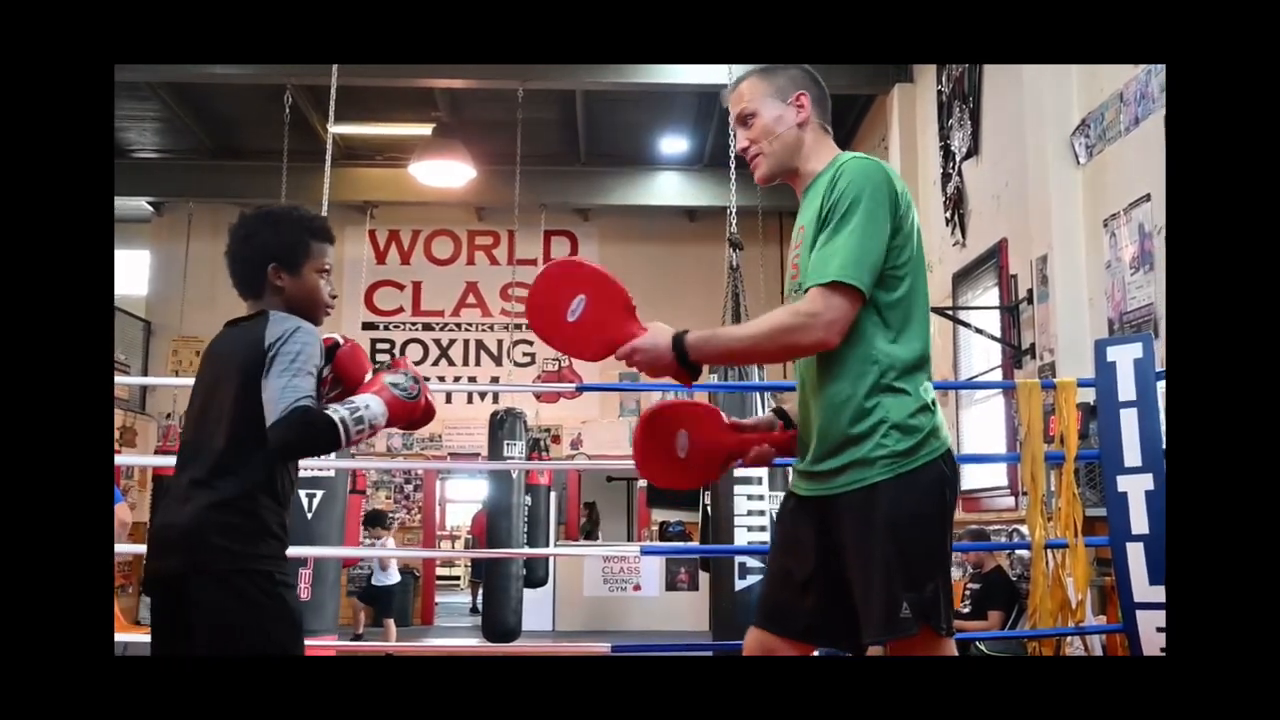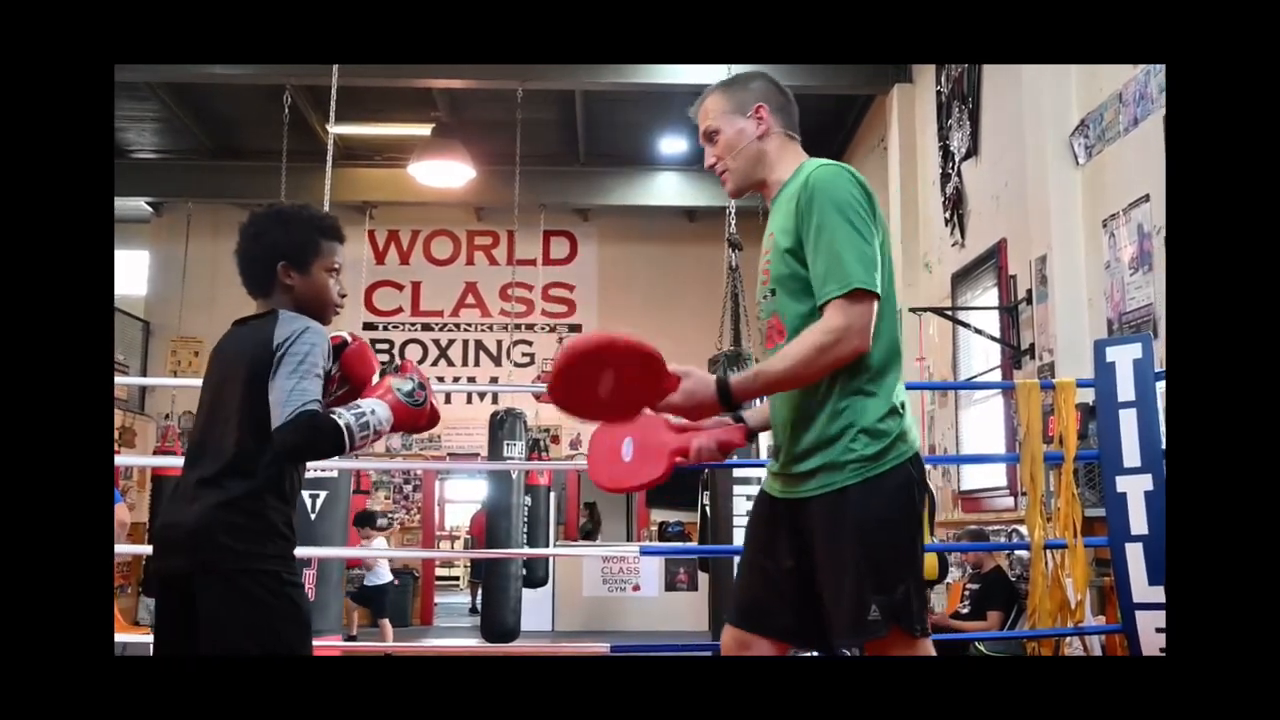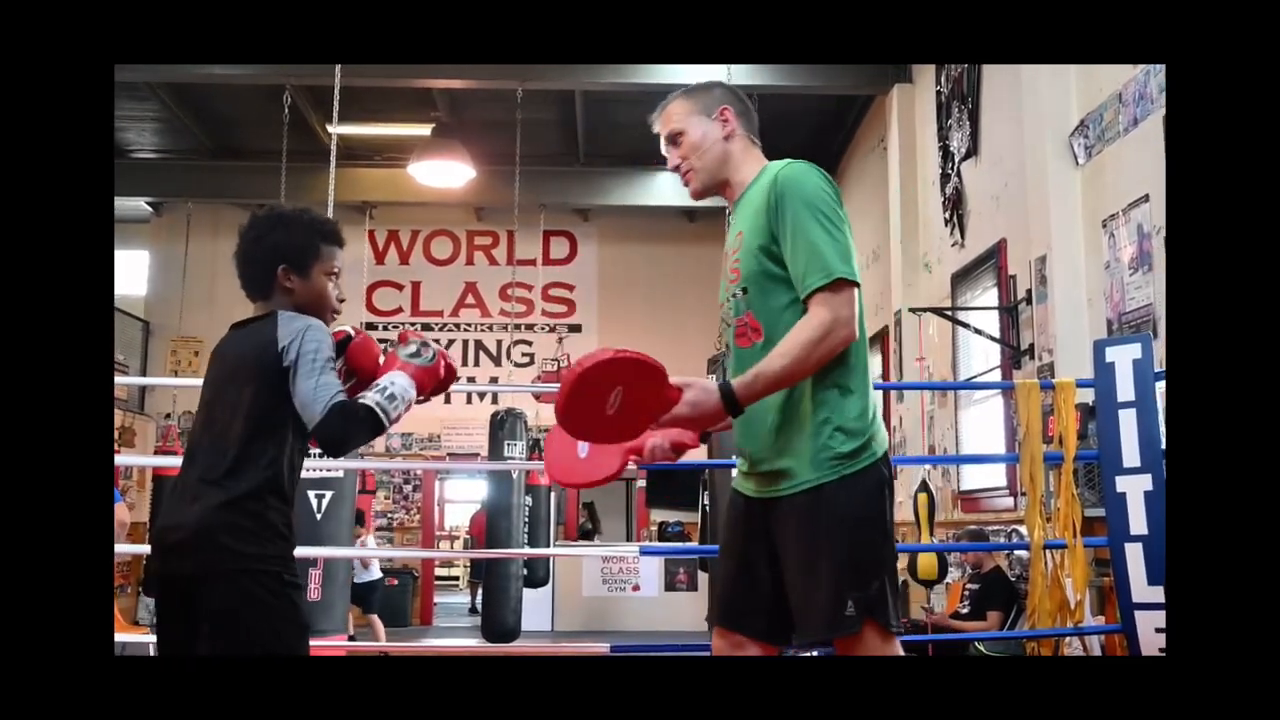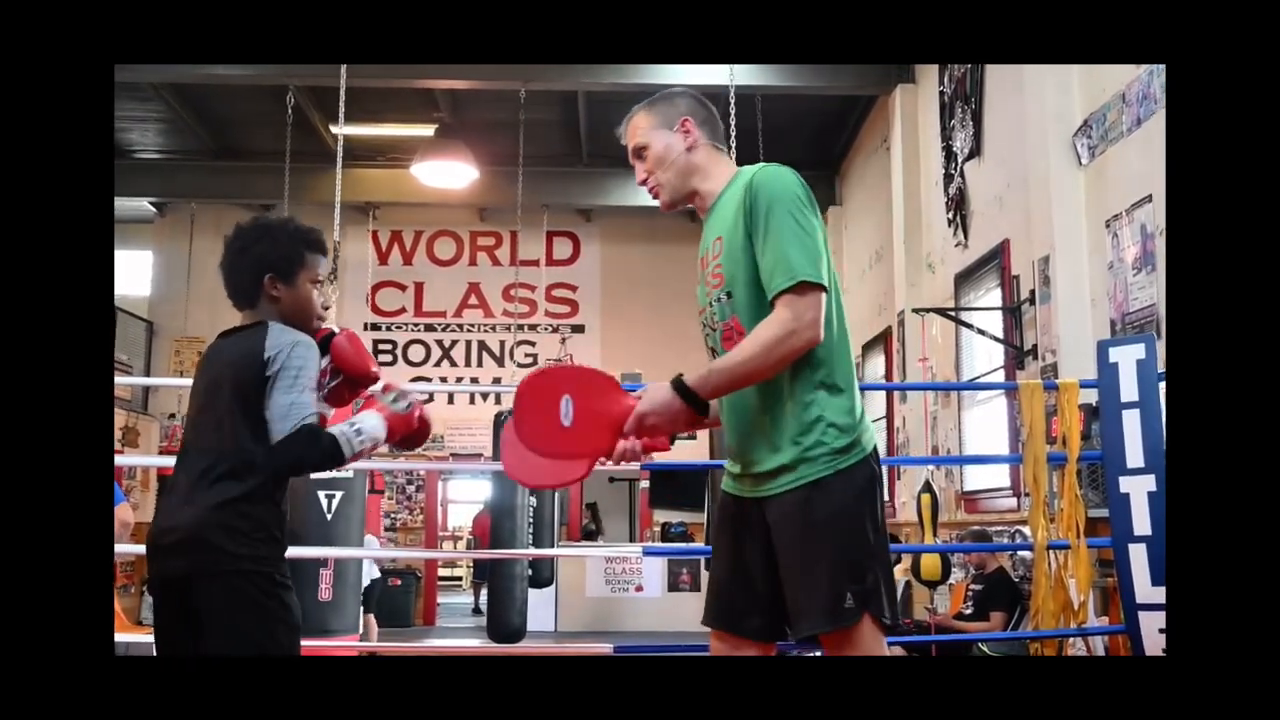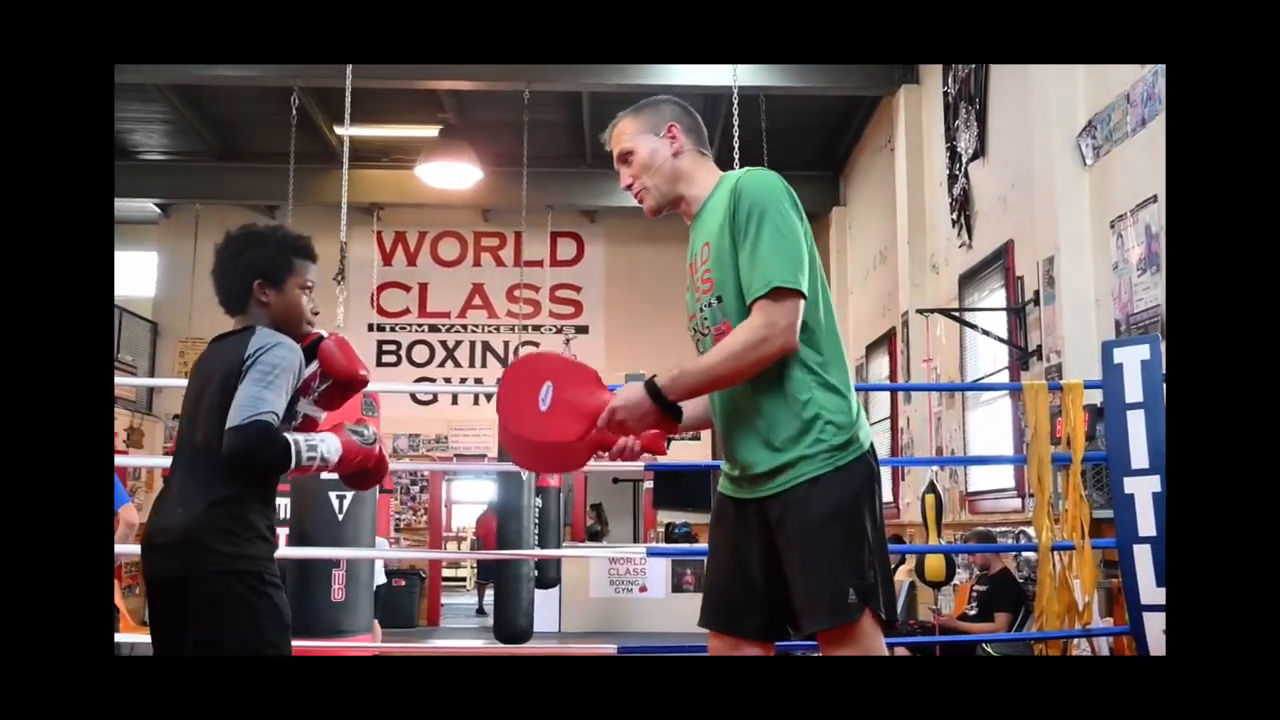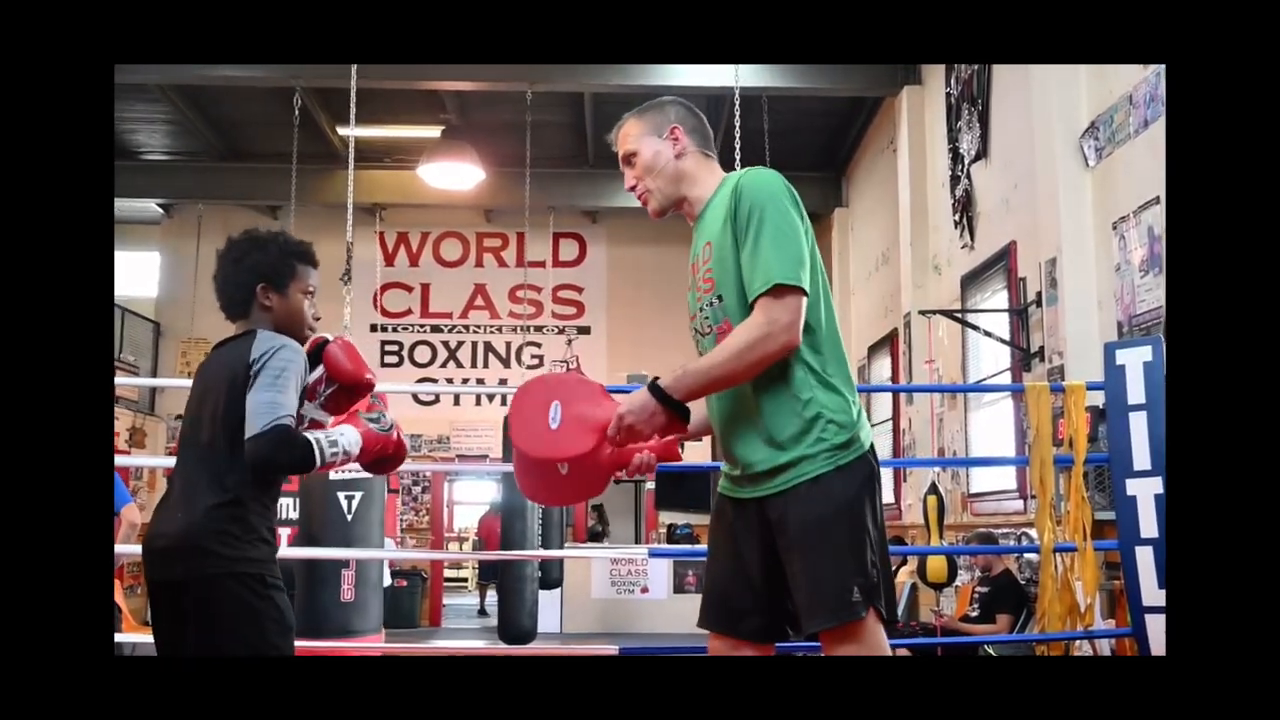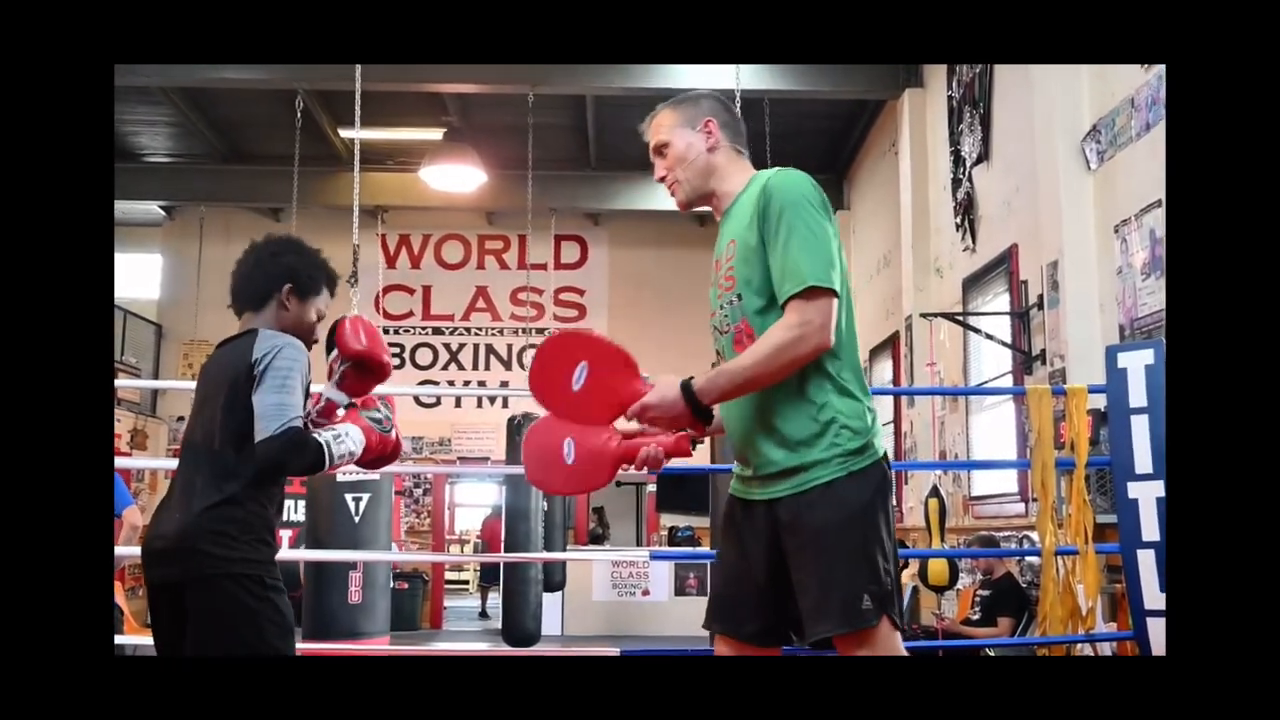
dt=0.2s
person 1, frame 1
left shoulder: (857, 177)
right shoulder: (816, 202)
left elbow: (823, 323)
left wrist: (683, 346)
right wrist: (781, 421)
left hip: (889, 467)
right hip: (822, 475)
left knee: (915, 646)
right knee: (769, 645)
person 1, frame 2
left shoulder: (825, 184)
right shoulder: (785, 212)
left elbow: (850, 332)
left wrist: (725, 391)
right wrist: (740, 423)
left hip: (859, 471)
right hip: (795, 480)
left knee: (894, 645)
right knee: (747, 643)
person 1, frame 3
left shoulder: (792, 183)
right shoulder: (743, 220)
left elbow: (836, 322)
left wrist: (727, 396)
right wrist: (696, 423)
left hip: (830, 469)
right hip: (761, 479)
left knee: (863, 642)
right knee: (737, 642)
person 1, frame 4
left shoulder: (767, 186)
right shoulder: (715, 231)
left elbow: (802, 325)
left wrist: (683, 394)
right wrist: (666, 424)
left hip: (821, 465)
right hip: (750, 479)
left knee: (852, 640)
right knee: (734, 642)
person 1, frame 5
left shoulder: (753, 190)
right shoulder: (702, 237)
left elbow: (776, 332)
left wrist: (657, 394)
right wrist: (659, 421)
left hip: (818, 464)
right hip: (746, 481)
left knee: (848, 639)
right knee: (732, 643)
person 1, frame 6
left shoulder: (755, 190)
right shoulder: (706, 235)
left elbow: (780, 327)
left wrist: (662, 397)
right wrist: (667, 430)
left hip: (818, 464)
right hip: (746, 480)
left knee: (852, 638)
right knee: (732, 643)
person 1, frame 7
left shoulder: (783, 191)
right shoulder: (730, 232)
left elbow: (812, 329)
left wrist: (692, 396)
right wrist: (683, 429)
left hip: (829, 471)
right hip: (757, 484)
left knee: (867, 642)
right knee: (738, 644)
person 2, frame 1
left shoulder: (224, 342)
right shoulder: (292, 333)
right elbow: (293, 432)
left wrist: (323, 393)
right wrist: (380, 403)
left hip: (176, 537)
right hip: (236, 545)
person 2, frame 2
left shoulder: (233, 340)
right shoulder: (300, 333)
right elbow: (300, 437)
left wrist: (329, 393)
right wrist: (386, 406)
left hip: (180, 535)
right hip: (243, 544)
person 2, frame 3
left shoulder: (231, 344)
right shoulder: (302, 332)
right elbow: (338, 431)
left wrist: (339, 382)
right wrist: (406, 376)
left hip: (178, 535)
right hip: (242, 544)
person 2, frame 4
left shoulder: (218, 352)
right shoulder: (290, 345)
right elbow: (296, 451)
left wrist: (324, 395)
right wrist: (380, 420)
left hip: (174, 540)
right hip: (237, 549)
person 2, frame 5
left shoulder: (213, 356)
right shoulder: (275, 348)
right elbow: (249, 445)
left wrist: (315, 403)
right wrist: (336, 446)
left hip: (169, 543)
right hip: (226, 550)
person 2, frame 6
left shoulder: (216, 361)
right shoulder: (278, 349)
right elbow: (273, 450)
left wrist: (319, 407)
right wrist: (354, 434)
left hip: (171, 545)
right hip: (228, 553)
person 2, frame 7
left shoulder: (222, 359)
right shoulder: (281, 348)
right elbow: (282, 451)
left wrist: (344, 390)
right wrist: (359, 433)
left hip: (170, 546)
right hip: (227, 553)
